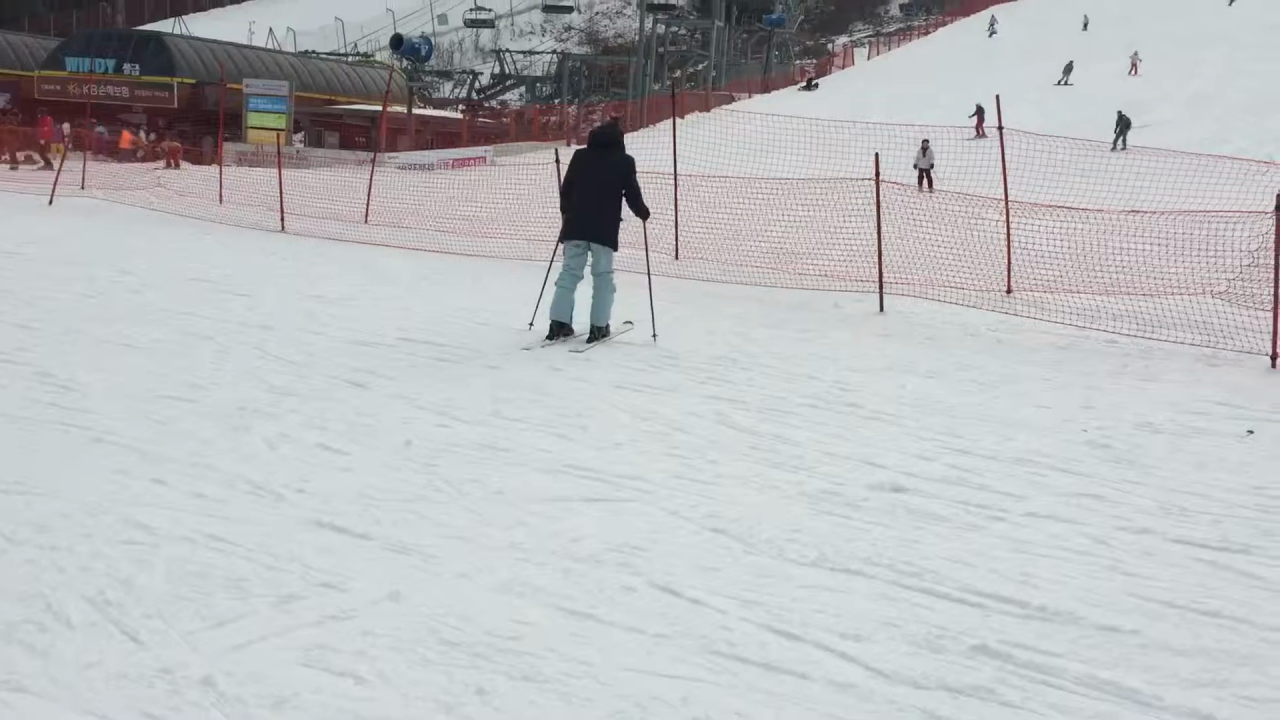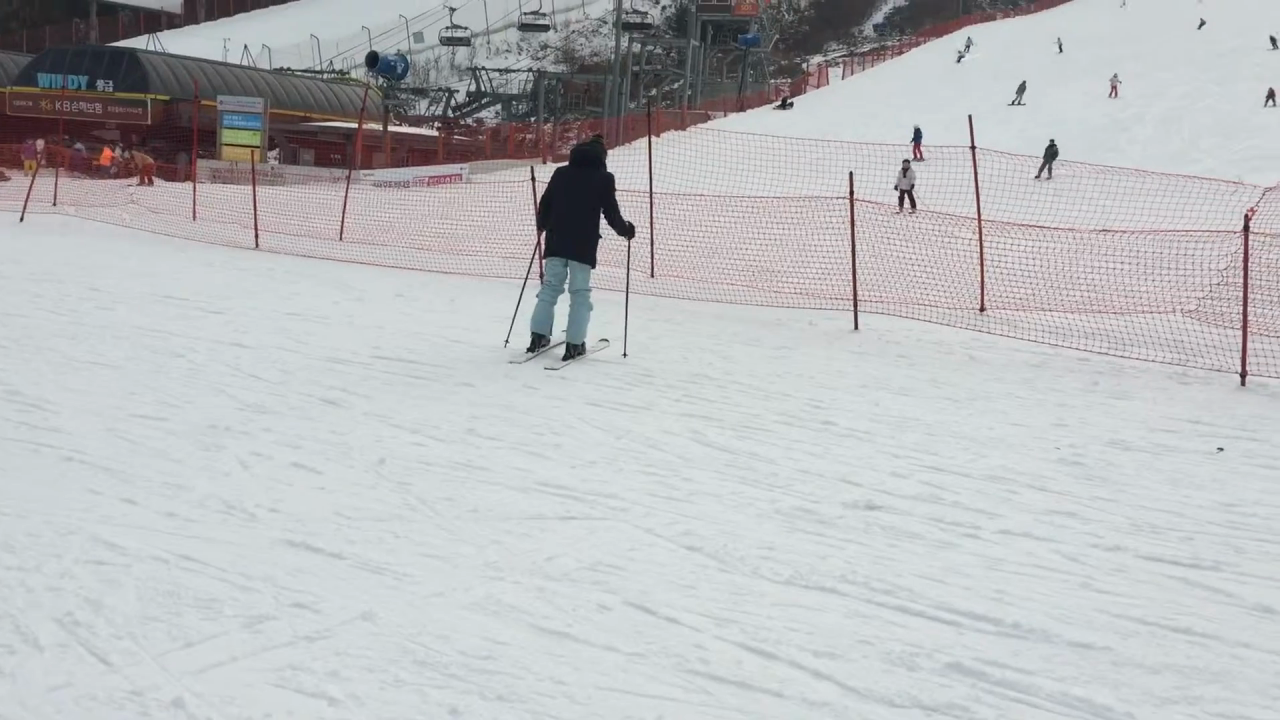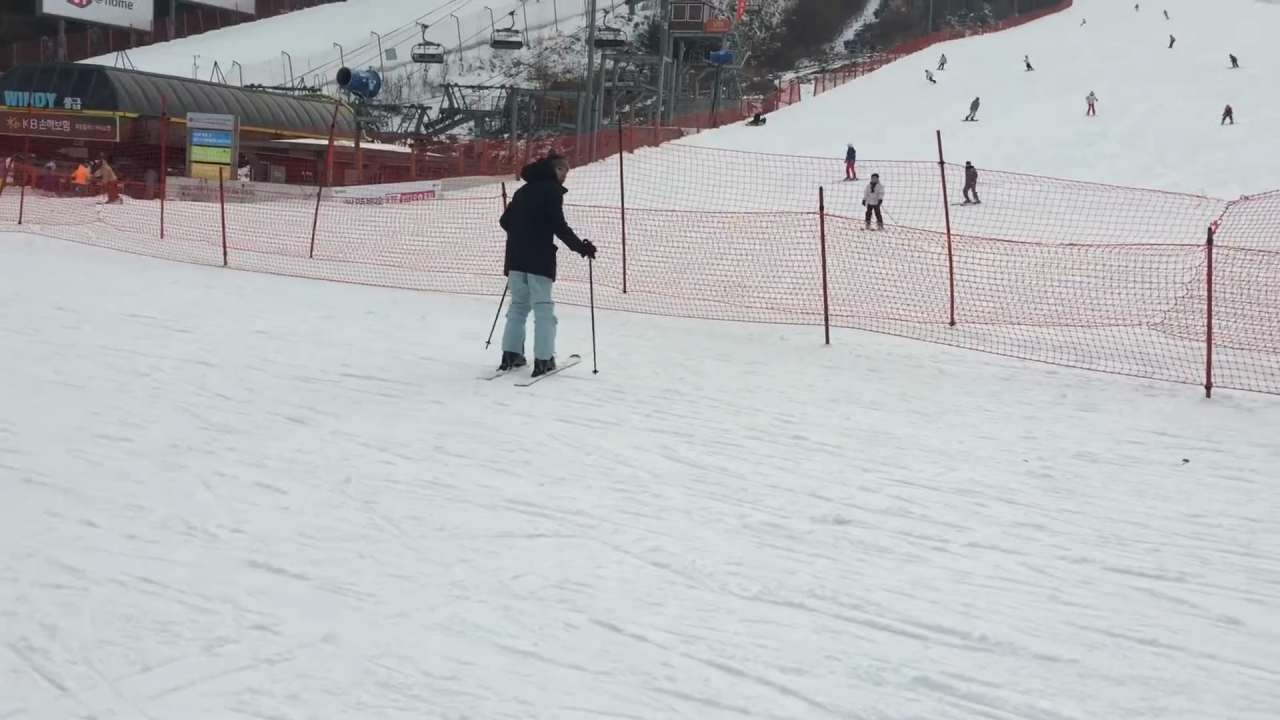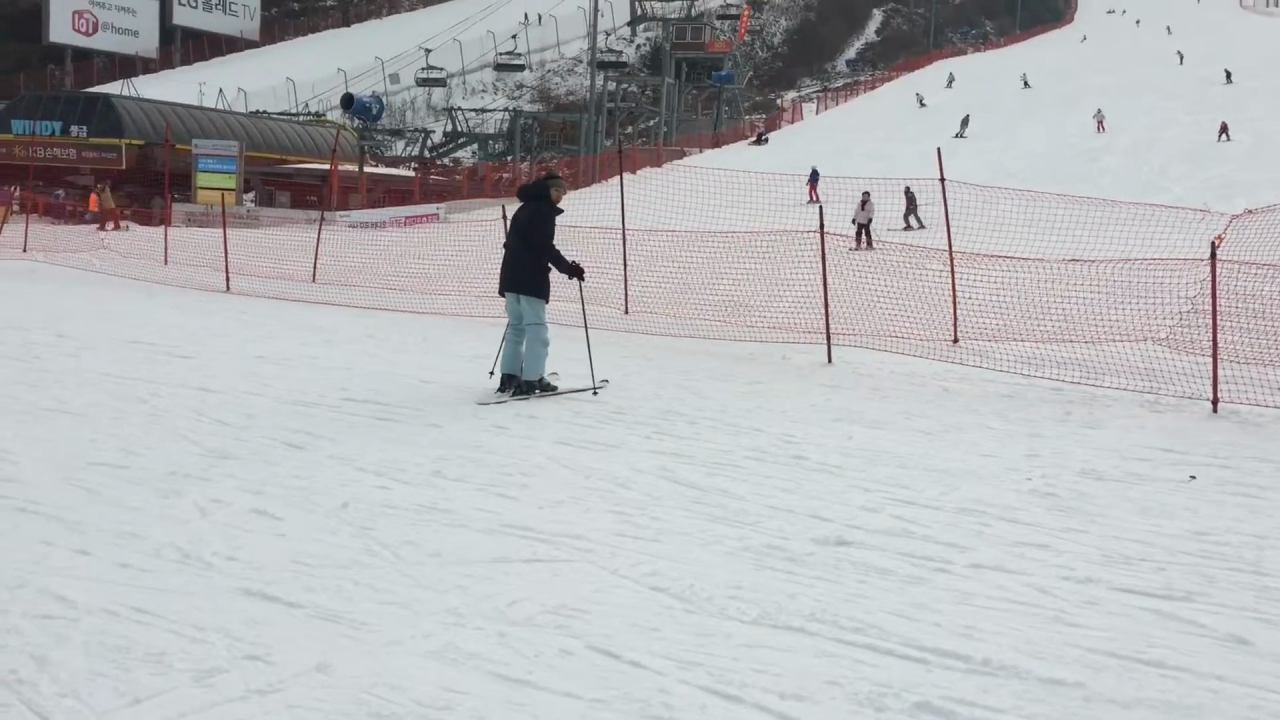
dt=0.4s
person 1, frame 1
left shoulder: (580, 156)
right shoulder: (625, 161)
left elbow: (566, 188)
right elbow: (632, 193)
left wrist: (567, 212)
right wrist: (642, 212)
left hip: (577, 224)
right hip: (605, 227)
left knee: (569, 272)
right knee: (602, 276)
left ankle: (559, 323)
right ankle: (599, 326)
person 1, frame 2
left shoulder: (561, 173)
right shoulder: (604, 178)
left elbow: (545, 203)
right elbow: (611, 212)
left wrist: (542, 224)
right wrist: (626, 230)
left hip: (556, 240)
right hip: (583, 243)
left knee: (550, 287)
right knee: (580, 292)
left ankle: (539, 335)
right ankle: (575, 344)
person 1, frame 3
left shoulder: (523, 190)
right shoulder: (552, 189)
left elbow: (505, 220)
right elbow: (558, 225)
right wrist: (581, 246)
left hip: (516, 255)
right hip: (539, 257)
left knee: (518, 305)
right knee: (543, 307)
left ankle: (511, 354)
right ankle: (543, 359)
person 1, frame 4
left shoulder: (524, 209)
right shoulder: (544, 210)
left elbow: (510, 243)
right elbow: (546, 246)
right wrist: (568, 268)
left hip: (511, 276)
right hip: (532, 278)
left knee: (516, 327)
right knee: (536, 330)
left ankle: (509, 376)
right ankle: (531, 380)
